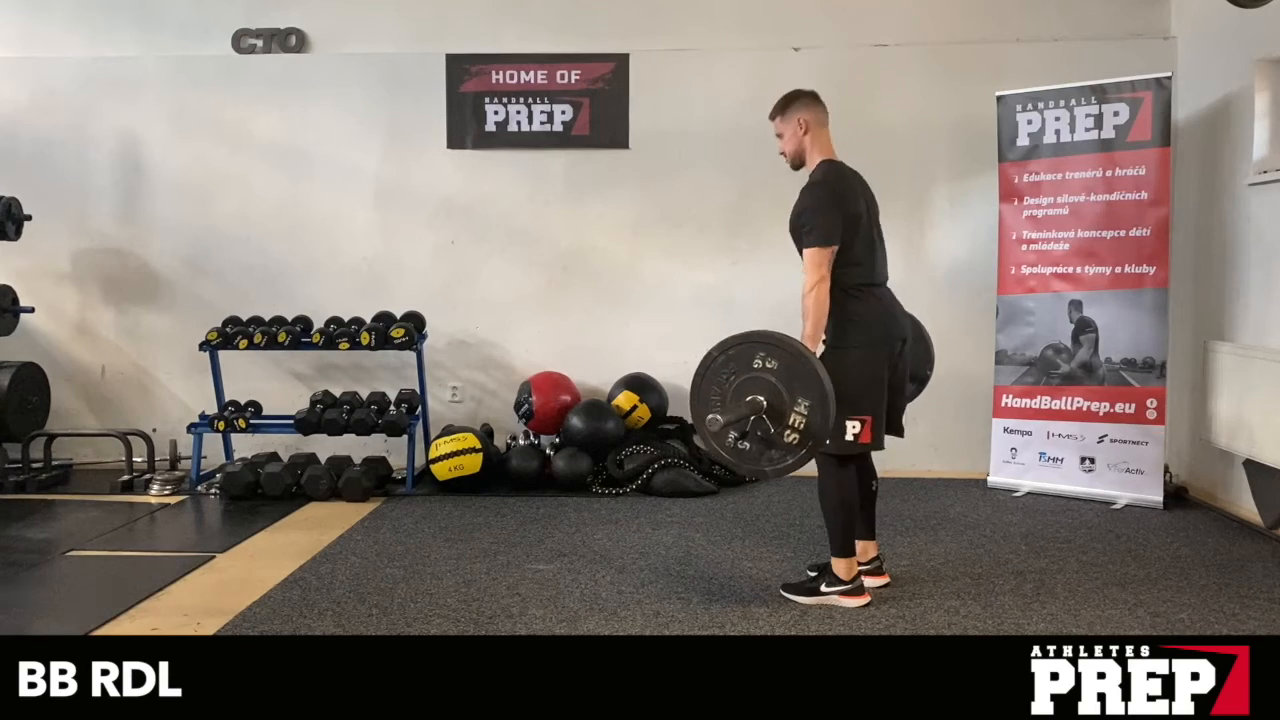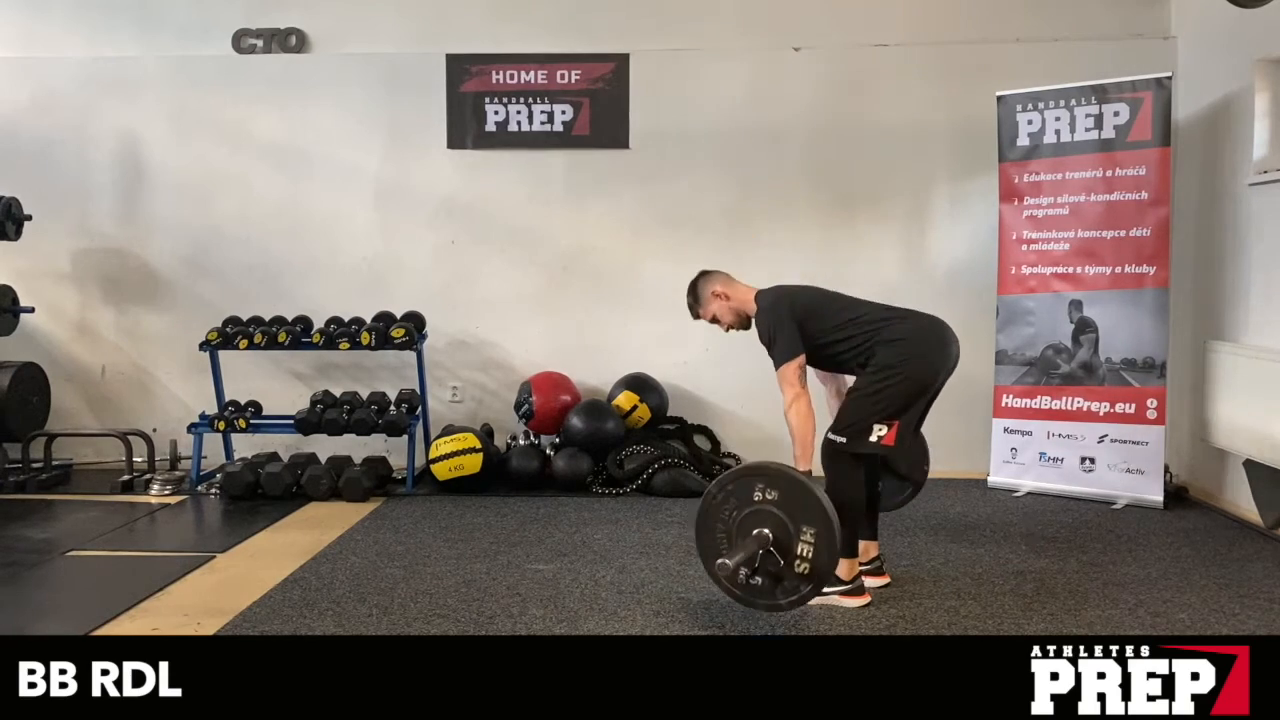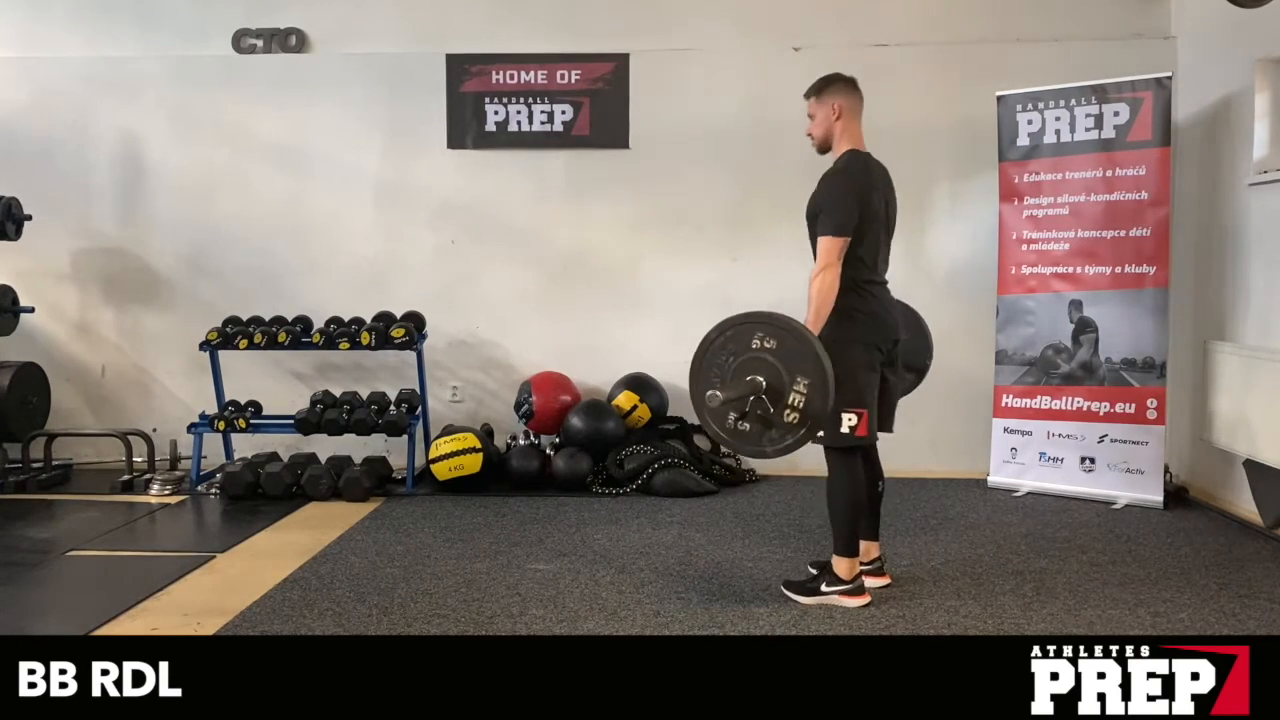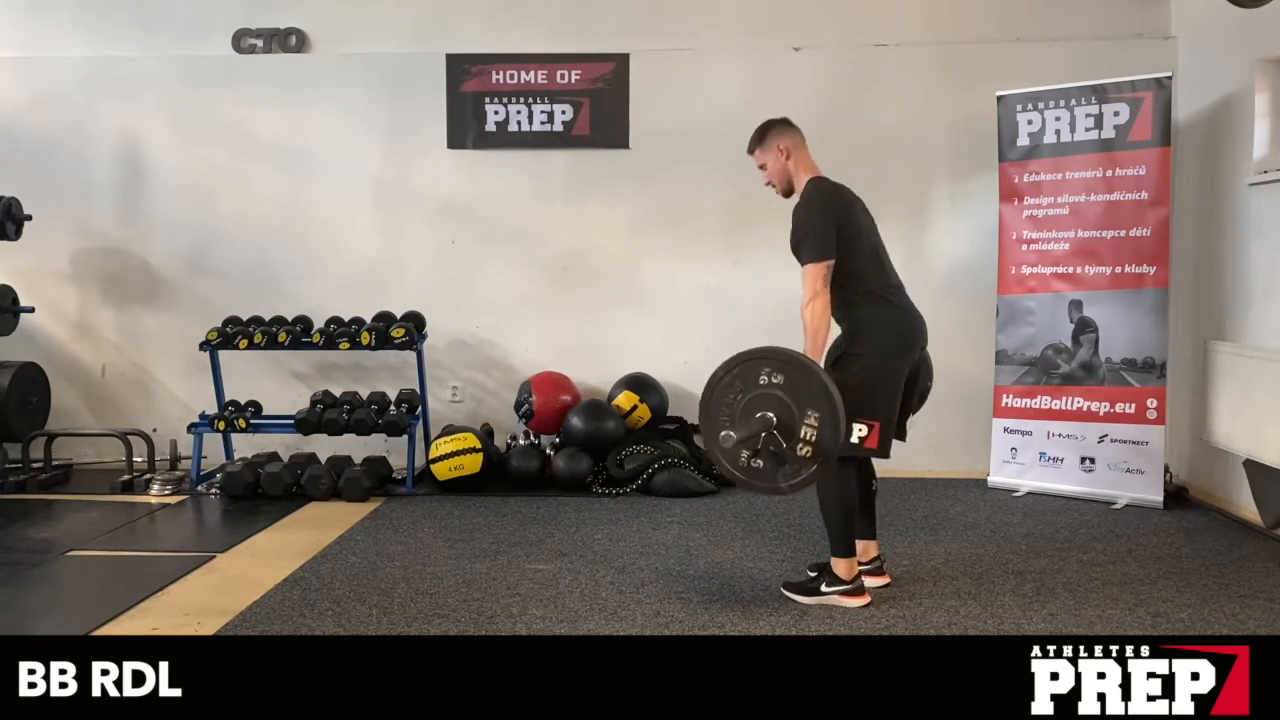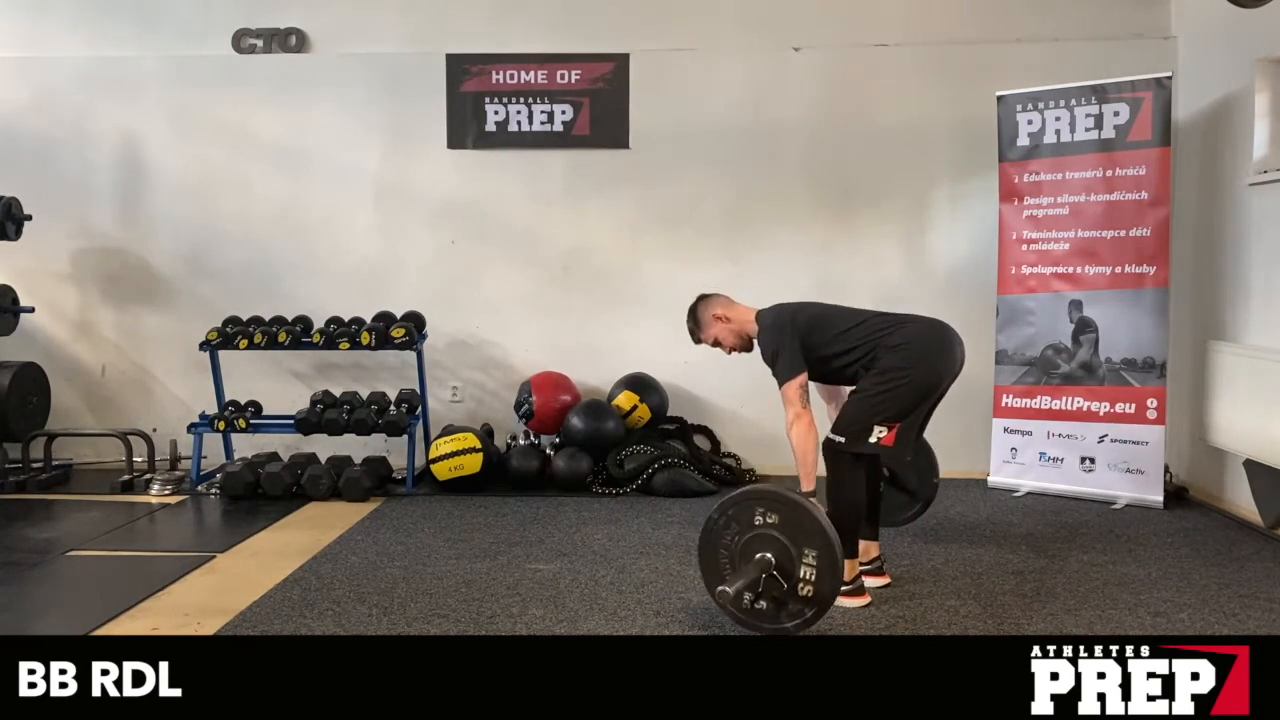
dt=1s
person 1, frame 1
left shoulder: (819, 190)
right shoulder: (849, 181)
left elbow: (818, 281)
left wrist: (805, 356)
left hip: (859, 335)
right hip: (881, 326)
left knee: (832, 448)
right knee: (851, 447)
left ankle: (843, 579)
right ankle: (866, 557)
person 1, frame 2
left shoulder: (772, 313)
right shoulder: (787, 305)
left elbow: (795, 397)
right elbow: (833, 379)
left wrist: (802, 474)
right wrist: (848, 432)
left hip: (913, 349)
right hip: (933, 343)
left knee: (842, 447)
right knee: (857, 443)
left ankle: (844, 577)
right ankle: (868, 558)
person 1, frame 3
left shoulder: (841, 178)
right shoulder: (874, 174)
left elbow: (828, 267)
left hip: (852, 330)
right hip: (878, 322)
left knee: (843, 447)
right knee: (859, 443)
left ankle: (844, 577)
right ankle: (869, 559)
person 1, frame 4
left shoulder: (813, 204)
right shoulder: (835, 197)
left elbow: (817, 295)
right wrist: (832, 362)
left hip: (879, 340)
right hip: (901, 331)
right knee: (851, 447)
left ankle: (843, 579)
right ankle: (868, 559)
person 1, frame 5
left shoulder: (774, 332)
right shoulder: (789, 323)
left elbow: (798, 416)
right elbow: (834, 397)
left wrist: (808, 496)
left hip: (917, 355)
right hip: (937, 346)
left knee: (843, 448)
right knee: (859, 445)
left ankle: (844, 578)
right ankle: (869, 559)
